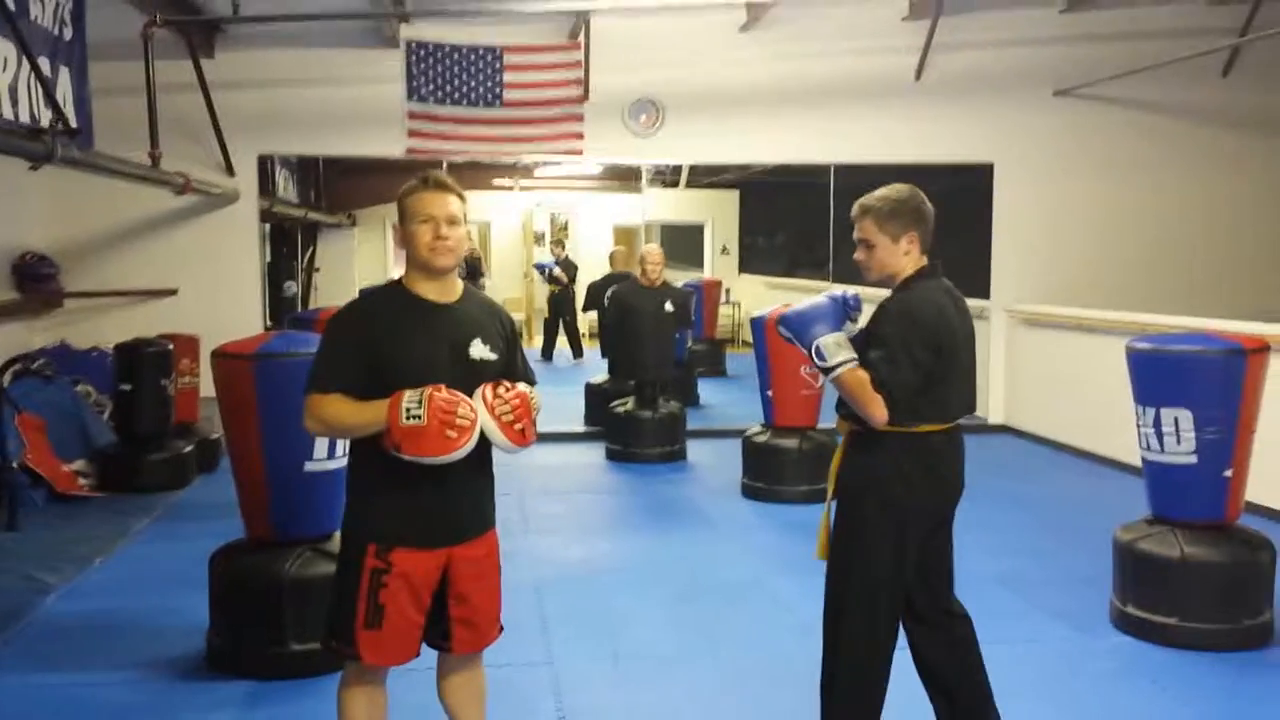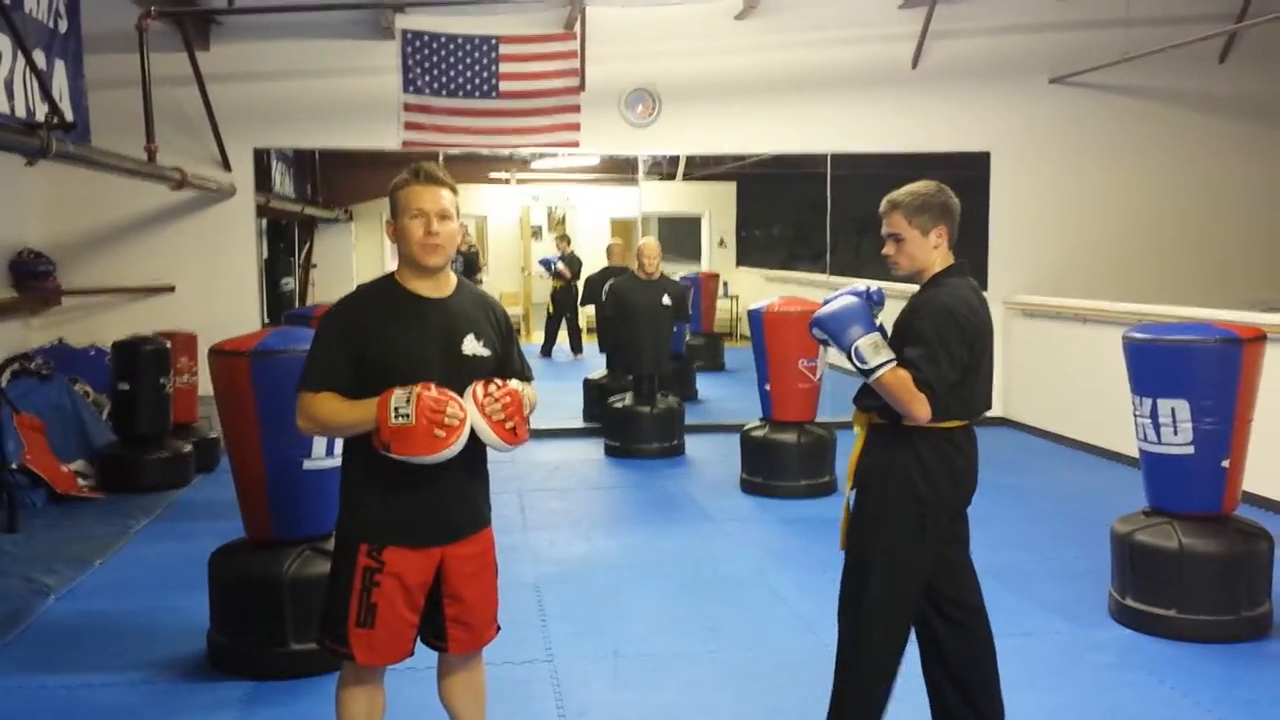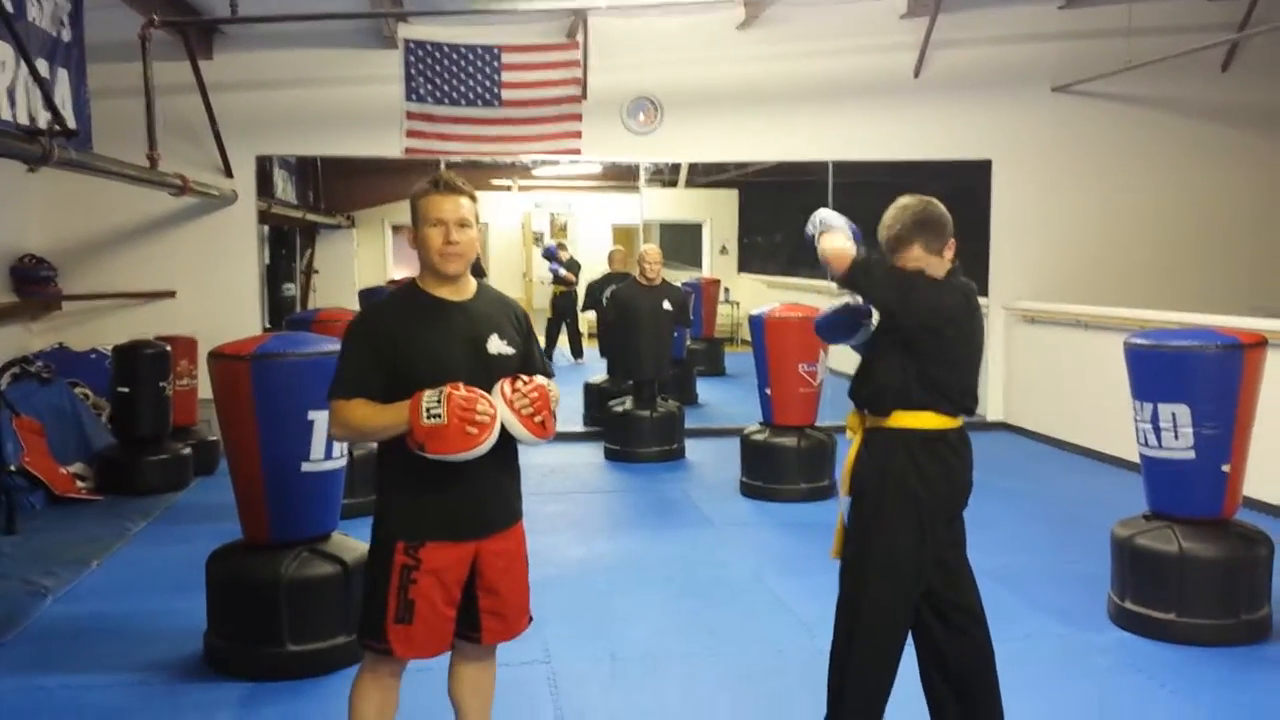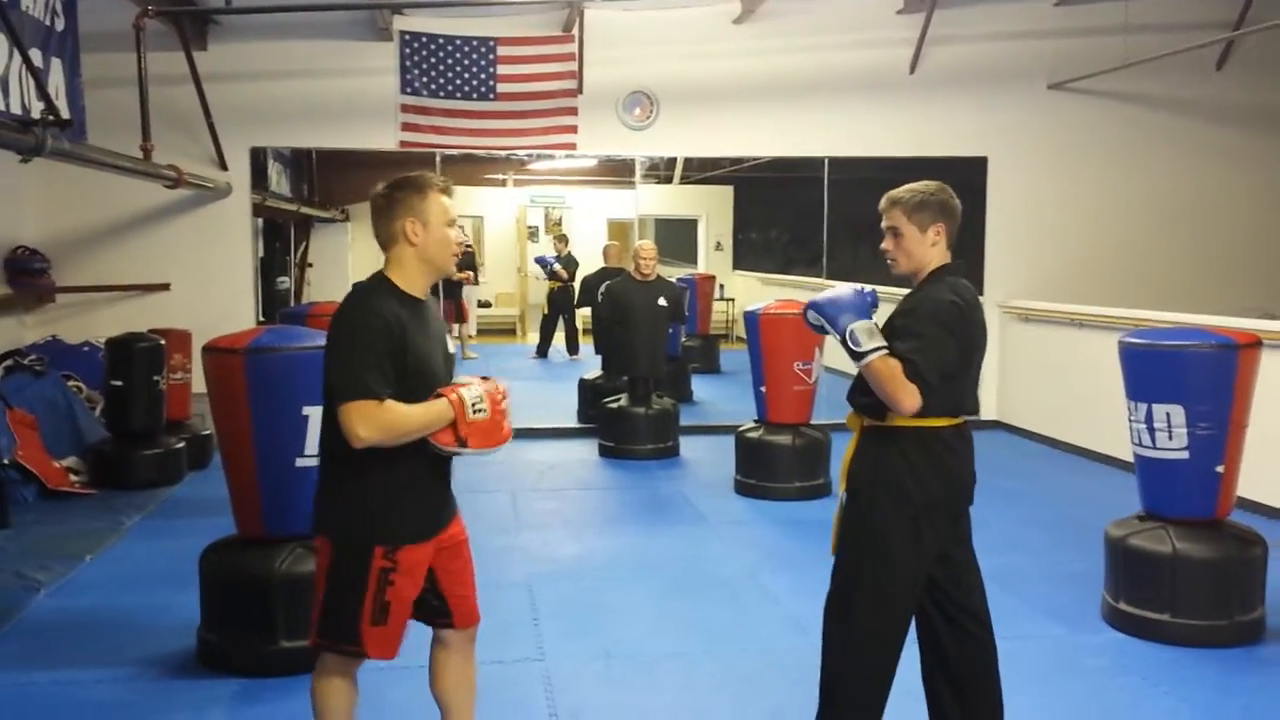
dt=0.7s
person 1, frame 1
left shoulder: (491, 317)
right shoulder: (365, 316)
left elbow: (524, 395)
right elbow: (318, 414)
left wrist: (521, 408)
right wrist: (394, 411)
left hip: (472, 521)
right hip: (388, 526)
left knee: (466, 648)
right knee: (369, 659)
person 1, frame 2
left shoulder: (486, 311)
right shoulder: (356, 313)
left elbow: (522, 392)
right elbow: (310, 413)
left wrist: (517, 404)
right wrist: (383, 410)
left hip: (467, 520)
right hip: (382, 526)
left knee: (465, 646)
right knee: (366, 659)
person 1, frame 3
left shoulder: (507, 312)
right shoulder: (382, 320)
right elbow: (343, 419)
left wrist: (540, 401)
right wrist: (415, 412)
left hip: (497, 516)
right hip: (416, 525)
left knee: (480, 642)
right knee: (388, 654)
person 1, frame 4
left shoulder: (426, 306)
right shoulder: (367, 314)
right elbow: (365, 426)
left wrist: (474, 397)
right wrist: (456, 408)
left hip: (434, 513)
right hip: (370, 523)
left knee: (458, 629)
right knee: (346, 652)
person 2, frame 1
left shoulder: (910, 311)
right shoulder: (942, 298)
left elbow: (877, 407)
left wrist: (827, 343)
right wrist: (850, 334)
left hip: (894, 475)
right hip: (928, 467)
left knee: (860, 615)
right knee: (931, 604)
person 2, frame 2
left shoulder: (942, 307)
right shoulder: (956, 295)
left elbow: (917, 404)
left wrist: (862, 342)
right wrist: (867, 328)
left hip: (912, 470)
right hip: (935, 464)
left knee: (874, 607)
right knee: (947, 602)
person 2, frame 3
left shoulder: (940, 299)
right shoulder: (942, 299)
left elbow: (839, 256)
right elbow: (901, 359)
left wrist: (829, 225)
right wrist: (858, 330)
left hip: (908, 464)
right hip: (925, 459)
left knee: (873, 607)
right knee: (944, 598)
person 2, frame 4
left shoulder: (937, 304)
right shoulder: (950, 295)
left elbow: (906, 397)
left wrist: (857, 329)
right wrist: (856, 322)
left hip: (907, 468)
right hip: (935, 463)
left knee: (864, 611)
right knee: (952, 603)
